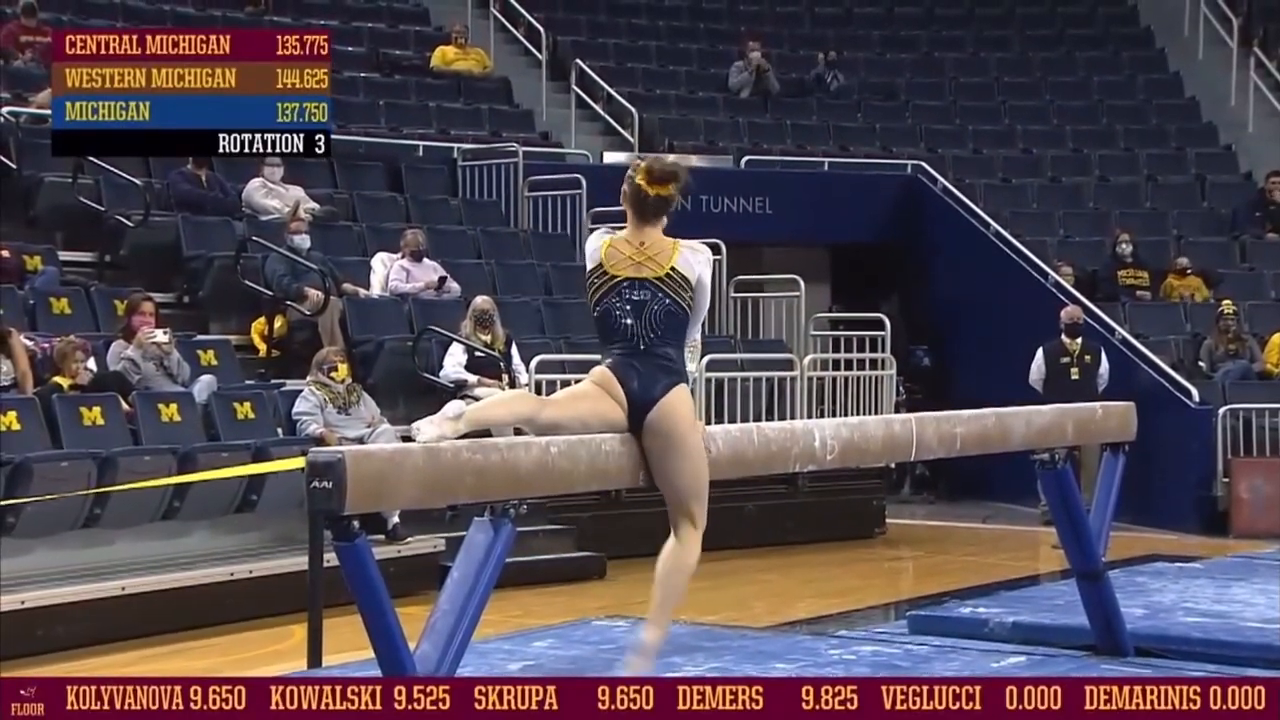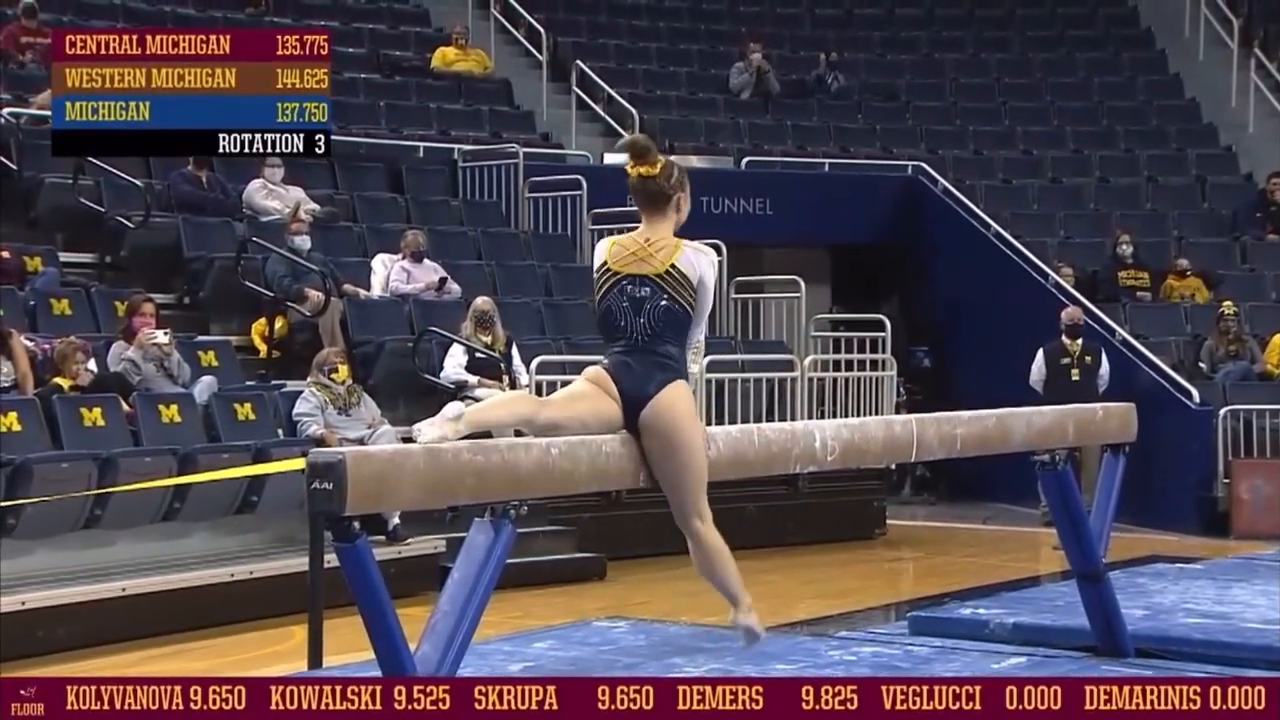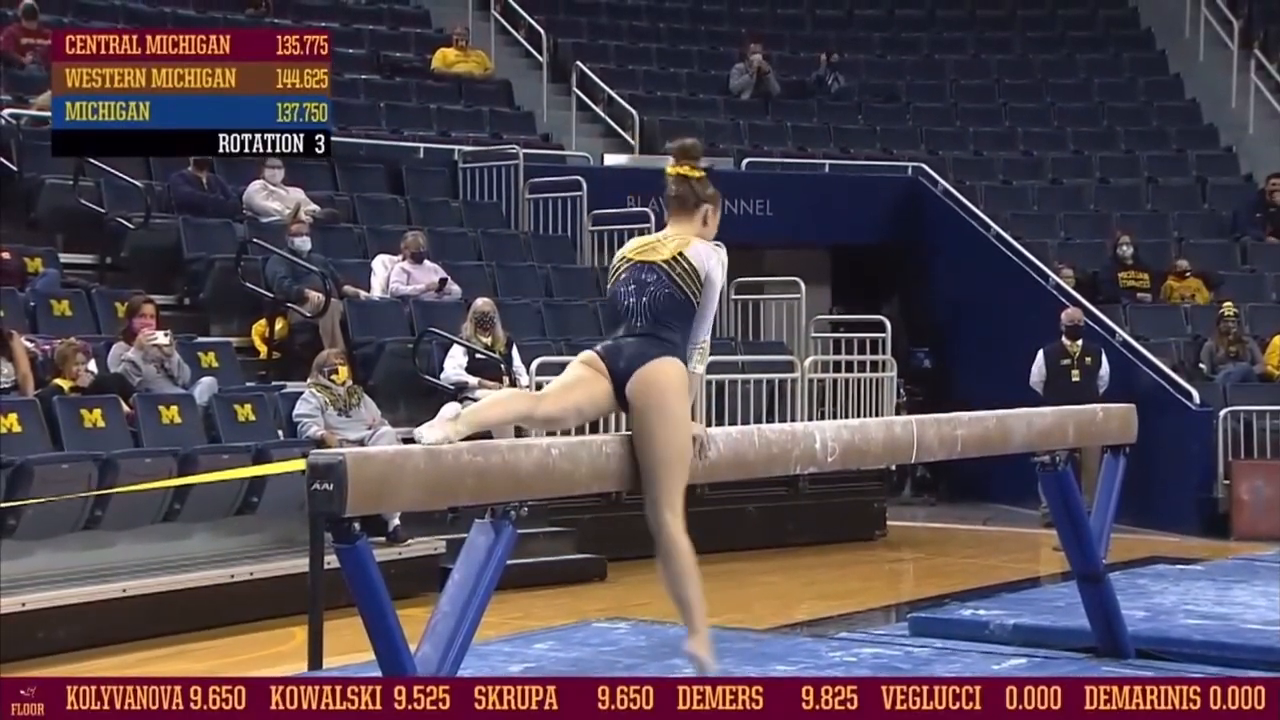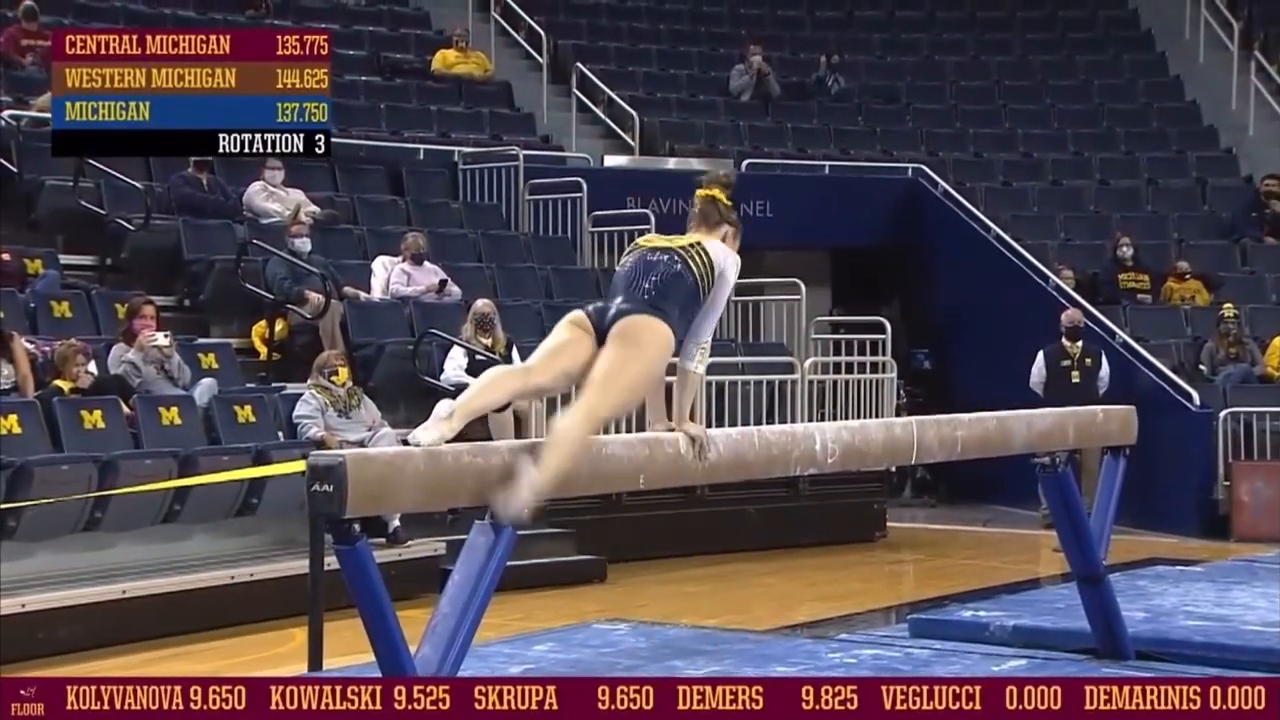
dt=0.2s
person 1, frame 1
left shoulder: (597, 246)
right shoulder: (696, 258)
left hip: (614, 384)
right hip: (665, 394)
right knee: (689, 522)
left ankle: (461, 417)
right ankle: (653, 633)
person 1, frame 2
left shoulder: (605, 250)
right shoulder: (700, 259)
right wrist: (686, 412)
left hip: (613, 378)
right hip: (663, 391)
right knee: (696, 519)
left ankle: (464, 419)
right ankle: (743, 609)
person 1, frame 3
left shoulder: (627, 250)
right shoulder: (710, 256)
right elbow: (697, 342)
left wrist: (676, 419)
right wrist: (682, 418)
left hip: (605, 359)
right hip: (656, 370)
right knee: (666, 516)
left ankle: (458, 421)
right ankle: (699, 635)
person 1, frame 4
left shoulder: (644, 243)
right shoulder: (724, 257)
right elbow: (698, 347)
left wrist: (659, 419)
right wrist: (682, 418)
left hip: (594, 318)
right hip: (644, 329)
left knee: (525, 378)
right knee: (588, 412)
left ankle: (450, 418)
right ankle: (537, 477)
person 2, frame 1
left shoulder: (1096, 350)
right shoulder: (1047, 351)
left elbow: (1103, 379)
right elbow: (1035, 380)
left wrist: (1089, 396)
right wrist: (1053, 396)
left knee: (1089, 464)
left ankle: (1088, 507)
right ankle: (1048, 508)
person 2, frame 2
left shoulder: (1096, 351)
right shoulder: (1047, 352)
left elbow: (1103, 380)
right elbow: (1036, 381)
left wrist: (1089, 397)
right wrist: (1053, 397)
left knee: (1089, 465)
left ankle: (1088, 508)
right ankle: (1049, 508)
person 2, frame 3
left shoulder: (1096, 352)
right shoulder: (1047, 353)
left elbow: (1103, 381)
right elbow: (1036, 382)
left wrist: (1090, 398)
right wrist: (1053, 399)
left knee: (1090, 466)
left ankle: (1089, 509)
right ankle: (1049, 510)
person 2, frame 4
left shoulder: (1096, 354)
right shoulder: (1047, 354)
left elbow: (1103, 382)
right elbow: (1036, 383)
left wrist: (1090, 399)
right wrist: (1053, 399)
left knee: (1090, 467)
left ankle: (1089, 510)
right ankle: (1049, 511)
person 3, frame 1
left shoulder: (357, 392)
right shoulder: (312, 395)
left elbow: (378, 417)
right elbow: (306, 424)
left wrist: (379, 423)
right wrist: (323, 434)
left hip: (370, 439)
right hip: (340, 444)
left knee: (386, 432)
person 3, frame 2
left shoulder: (358, 393)
right shoulder: (312, 396)
left elbow: (379, 418)
right elbow: (306, 425)
left wrist: (379, 424)
right wrist: (324, 435)
left hip: (370, 440)
right hip: (341, 445)
left knee: (387, 434)
person 3, frame 3
left shoulder: (358, 393)
right shoulder: (313, 397)
left elbow: (380, 419)
right elbow: (306, 426)
left wrist: (380, 424)
right wrist: (324, 436)
left hip: (371, 441)
right hip: (341, 446)
left knee: (387, 434)
person 3, frame 4
left shoulder: (358, 395)
right shoulder: (312, 398)
left elbow: (380, 421)
right elbow: (306, 428)
left wrist: (380, 425)
right wrist: (324, 437)
left hip: (371, 442)
right hip: (341, 447)
left knee: (387, 436)
